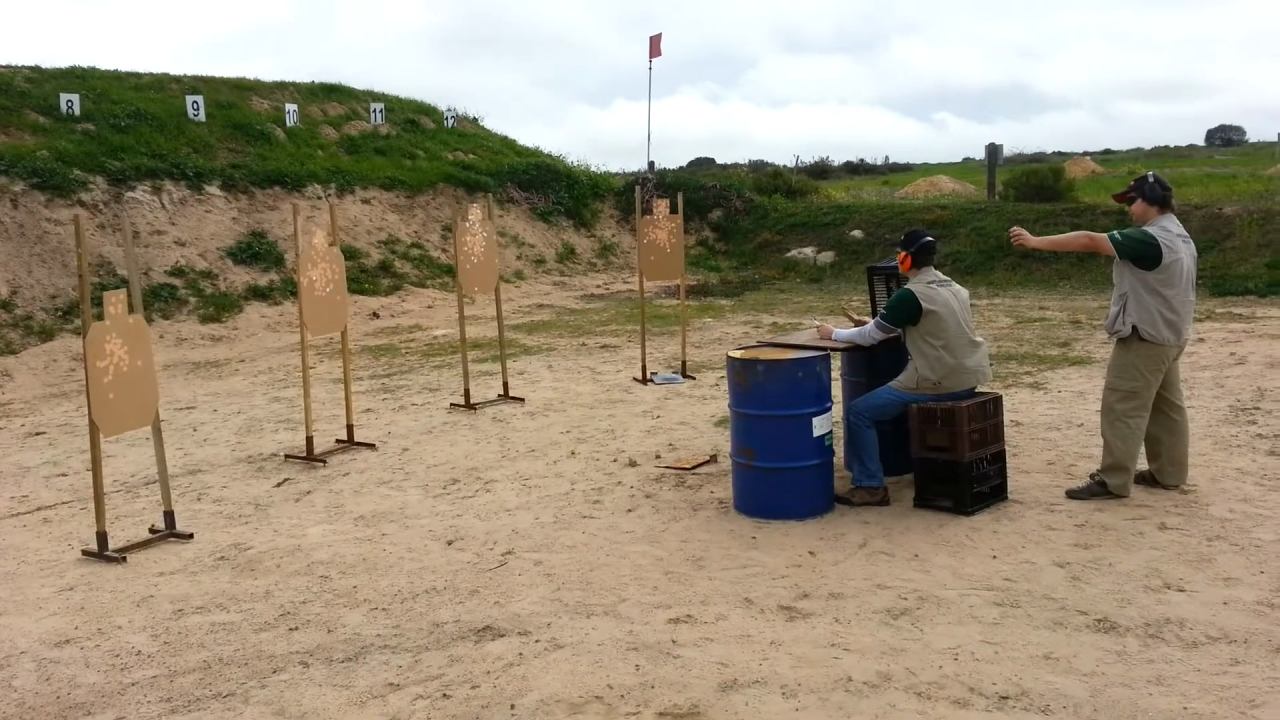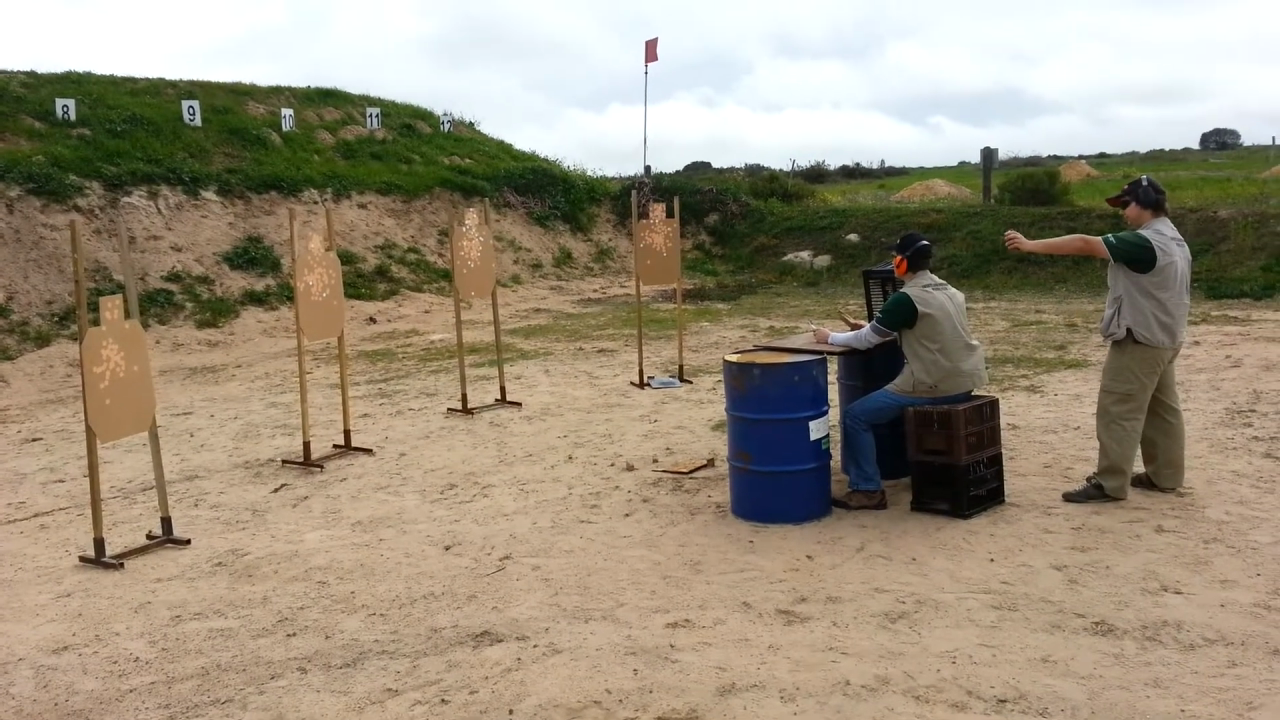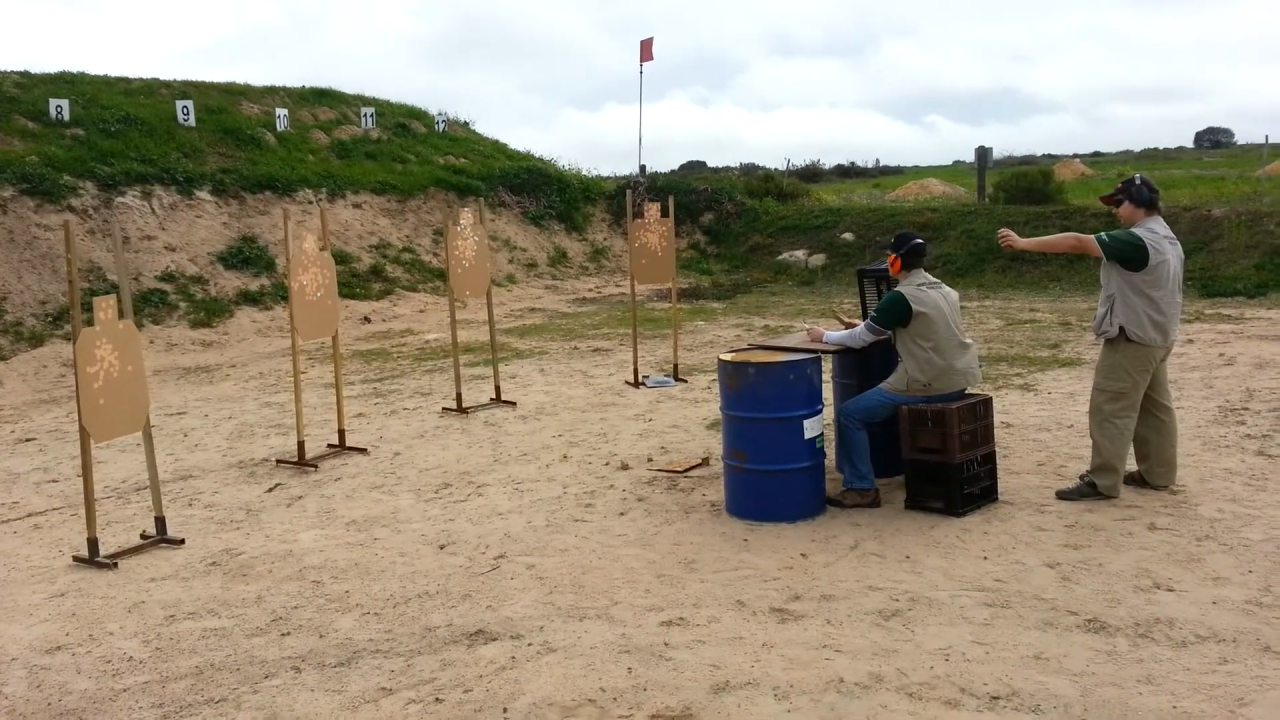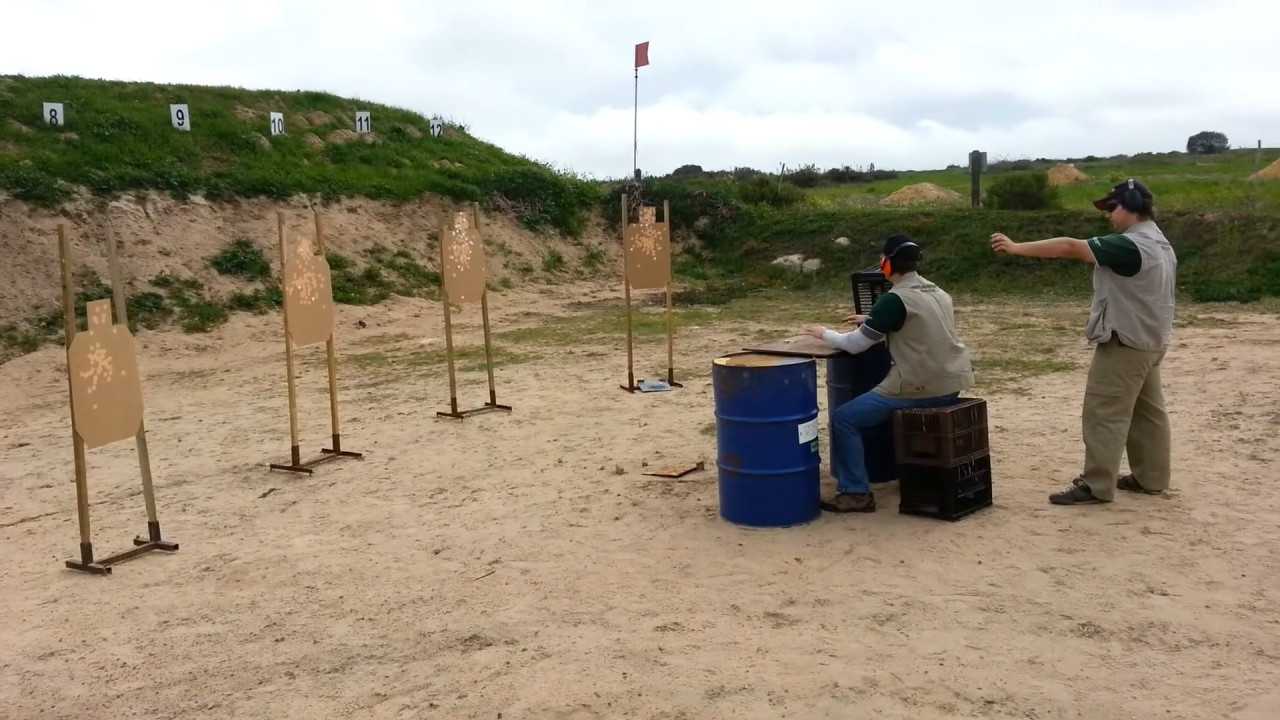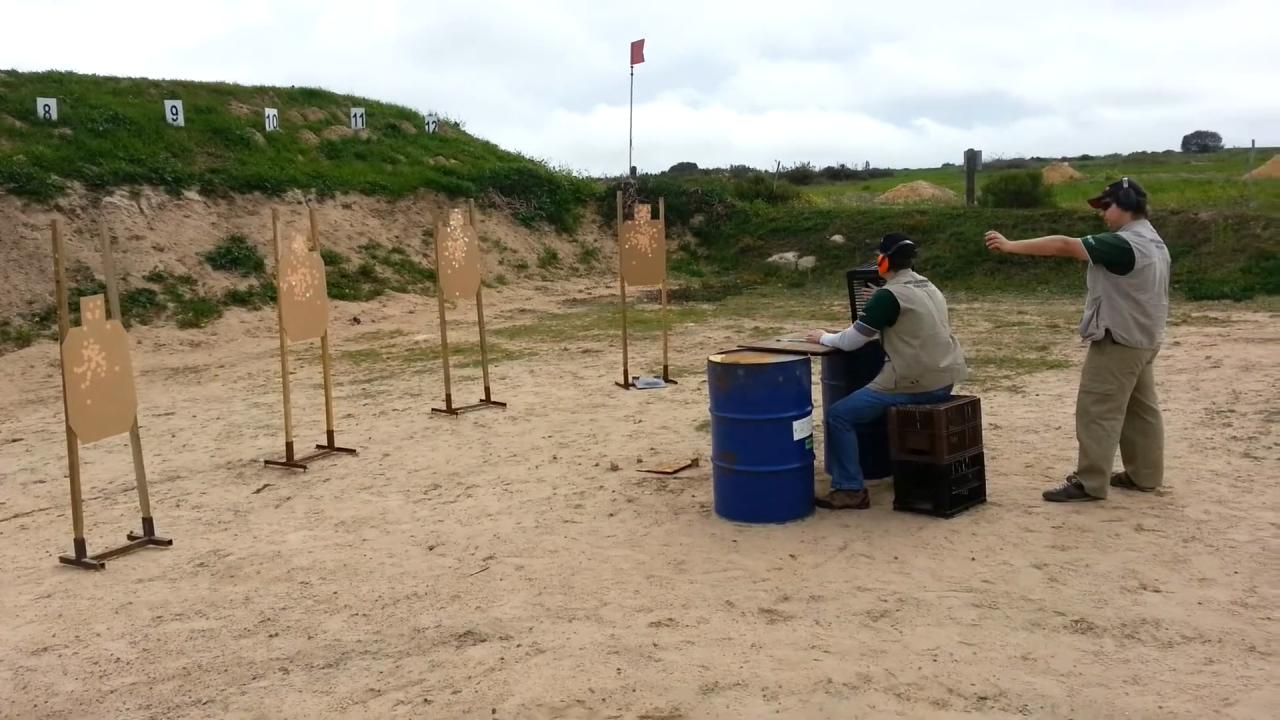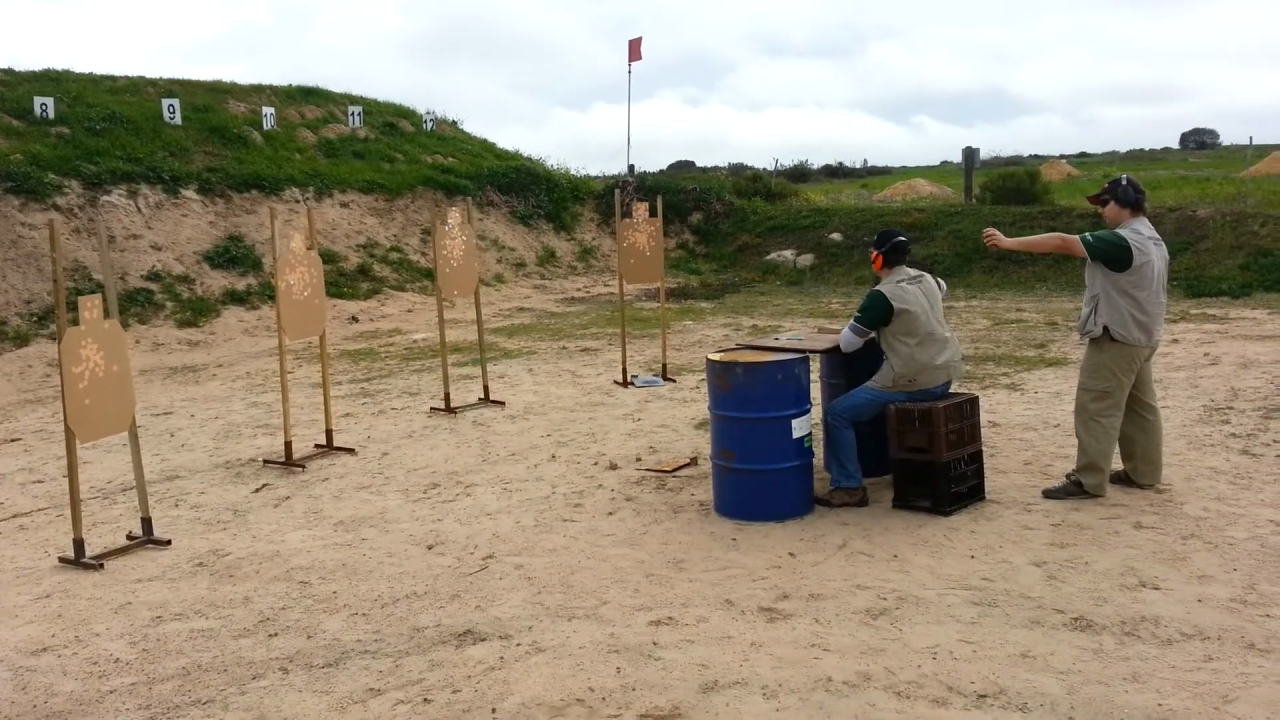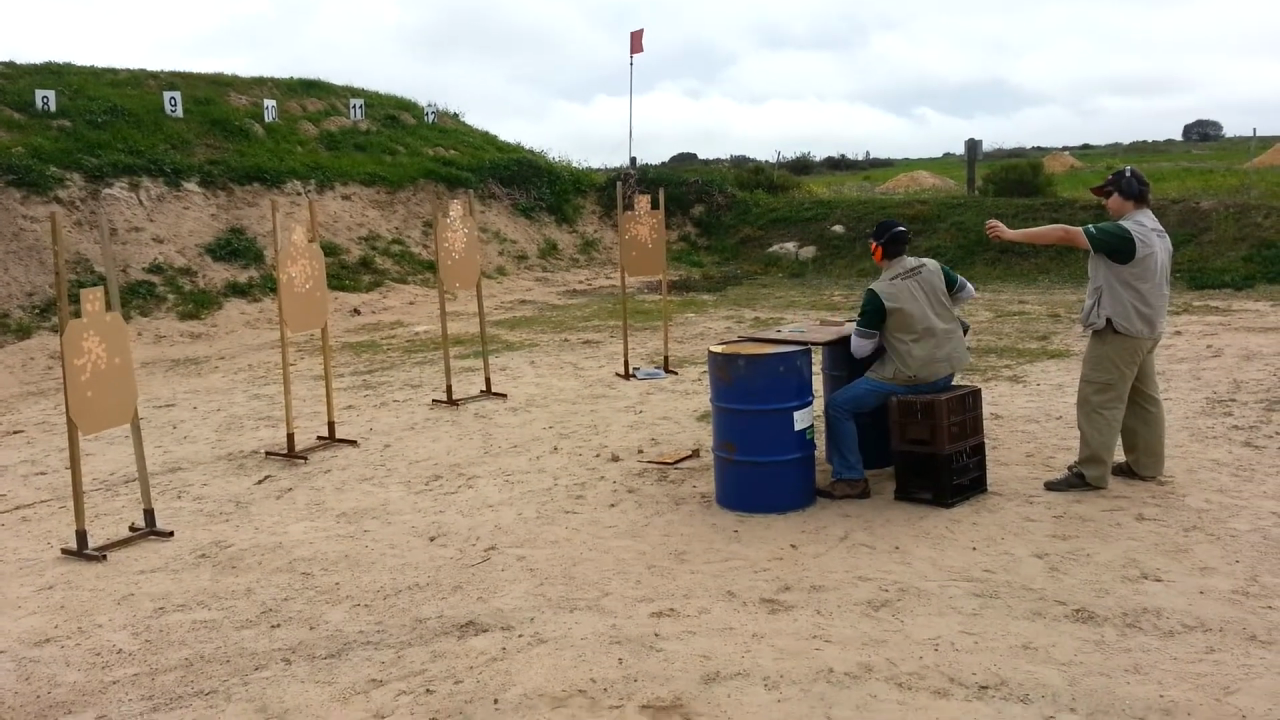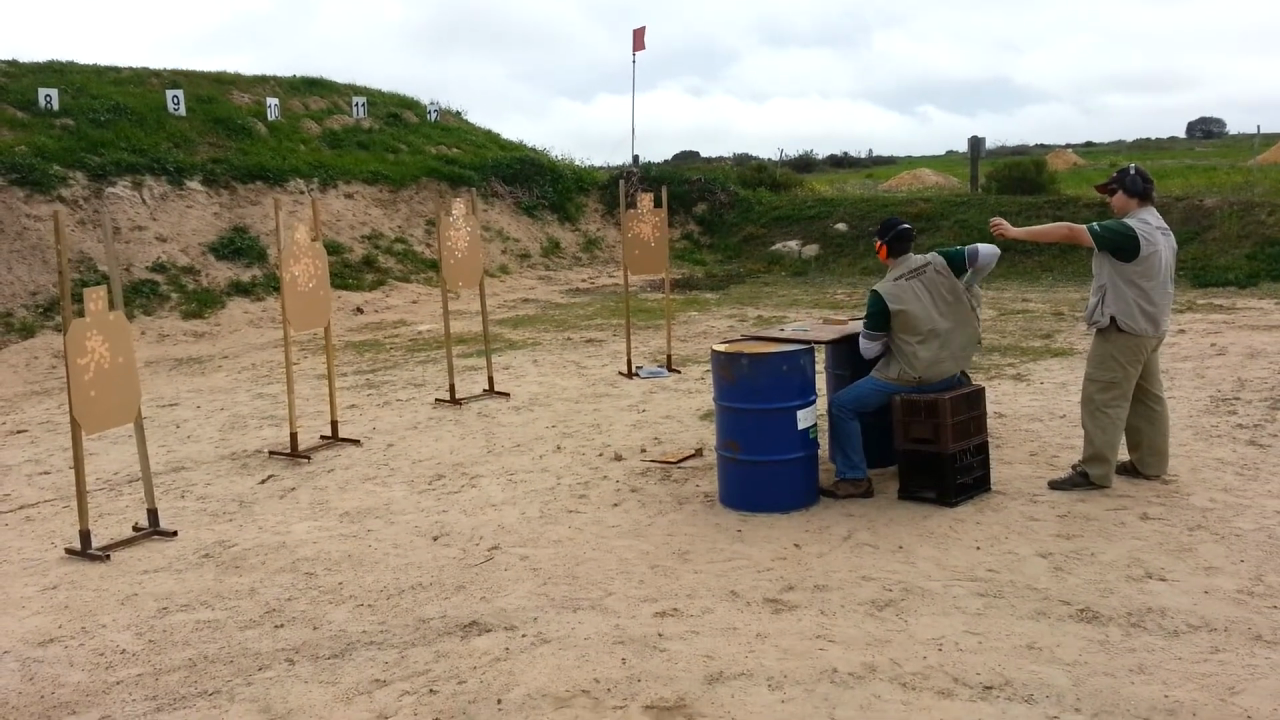
dt=0.2s
person 1, frame 1
left shoulder: (1150, 238)
right shoulder: (1180, 237)
left elbow: (1089, 241)
left wrist: (1035, 242)
left hip: (1145, 338)
right hip: (1168, 336)
left knee: (1123, 408)
right knee: (1166, 406)
left ankle: (1113, 481)
right ankle: (1168, 472)
person 1, frame 2
left shoulder: (1144, 242)
right shoulder: (1173, 240)
left elbow: (1084, 244)
left wrist: (1030, 245)
left hip: (1140, 340)
right hip: (1163, 338)
left knee: (1119, 411)
right knee: (1162, 409)
left ankle: (1109, 483)
right ankle: (1165, 474)
person 1, frame 3
left shoulder: (1137, 240)
right shoulder: (1167, 239)
left elbow: (1077, 242)
left wrist: (1023, 243)
left hip: (1132, 338)
right hip: (1156, 337)
left knee: (1111, 409)
right knee: (1154, 407)
left ankle: (1102, 481)
right ankle: (1158, 472)
person 1, frame 4
left shoulder: (1129, 245)
right shoulder: (1160, 244)
left elbow: (1070, 247)
left wrist: (1016, 248)
left hip: (1125, 343)
right hip: (1149, 341)
left knee: (1104, 413)
right knee: (1148, 411)
left ankle: (1096, 485)
right ankle: (1151, 476)
person 1, frame 5
left shoulder: (1124, 243)
right shoulder: (1154, 243)
left elbow: (1064, 245)
left wrist: (1010, 246)
left hip: (1119, 341)
right hip: (1142, 339)
left knee: (1098, 411)
right knee: (1141, 409)
left ankle: (1090, 482)
right ankle: (1145, 474)
person 1, frame 6
left shoulder: (1122, 241)
right shoulder: (1152, 240)
left elbow: (1062, 242)
left wrist: (1008, 242)
left hip: (1117, 338)
right hip: (1141, 336)
left knee: (1097, 408)
right knee: (1140, 406)
left ankle: (1089, 480)
right ankle: (1143, 471)
person 1, frame 7
left shoulder: (1125, 233)
right shoulder: (1156, 232)
left elbow: (1065, 234)
left wrist: (1012, 234)
left hip: (1120, 330)
right hip: (1144, 328)
left knee: (1099, 400)
right knee: (1142, 398)
left ankle: (1091, 472)
right ankle: (1146, 463)
person 1, frame 8
left shoulder: (1129, 230)
right shoulder: (1160, 230)
left elbow: (1069, 232)
left wrist: (1015, 232)
left hip: (1124, 329)
right hip: (1148, 327)
left knee: (1103, 399)
right knee: (1146, 396)
left ankle: (1095, 471)
right ankle: (1149, 462)
person 2, frame 1
left shoulder: (910, 295)
right shoulder: (953, 287)
left elbow: (870, 336)
left wrist: (834, 333)
right wrist: (876, 324)
left hip: (938, 383)
right hip: (969, 378)
left knee: (858, 412)
left ankle: (870, 487)
person 2, frame 2
left shoulder: (906, 298)
right shoulder: (949, 291)
left elbow: (867, 341)
left wrist: (830, 337)
right wrist: (875, 328)
left hip: (934, 386)
right hip: (965, 382)
left knee: (855, 416)
left ankle: (868, 491)
person 2, frame 3
left shoulder: (900, 297)
right shoulder: (943, 289)
left elbow: (859, 339)
left wrist: (822, 336)
right wrist: (868, 325)
left hip: (928, 385)
right hip: (959, 380)
left knee: (849, 414)
left ankle: (861, 489)
person 2, frame 4
left shoulder: (893, 299)
right shoulder: (937, 292)
left elbow: (856, 344)
left wrist: (826, 333)
right wrist: (871, 321)
left hip: (920, 389)
right hip: (952, 385)
left knee: (844, 419)
left ankle: (856, 493)
person 2, frame 5
left shoulder: (888, 295)
right shoulder: (929, 287)
left elbow: (849, 341)
left wrist: (822, 336)
left hip: (913, 384)
right hip: (945, 382)
left knee: (838, 416)
left ankle: (850, 490)
person 2, frame 6
left shoulder: (881, 295)
right shoulder: (927, 280)
left elbow: (848, 343)
right elbow: (942, 290)
left wrist: (859, 324)
left hip: (911, 382)
right hip: (944, 378)
left knee: (836, 414)
left ankle: (849, 488)
person 2, frame 7
left shoulder: (879, 292)
right shoulder: (932, 268)
left elbow: (860, 349)
right elbow: (968, 292)
left hip: (911, 376)
right hip: (946, 371)
left knee: (838, 406)
left ankle: (851, 479)
person 2, frame 8
left shoulder: (883, 292)
right shoulder: (939, 262)
left elbow: (868, 350)
right elbow: (991, 253)
right wrist: (968, 286)
left hip: (914, 377)
right hip: (952, 371)
left knee: (841, 406)
left ankle: (854, 479)
